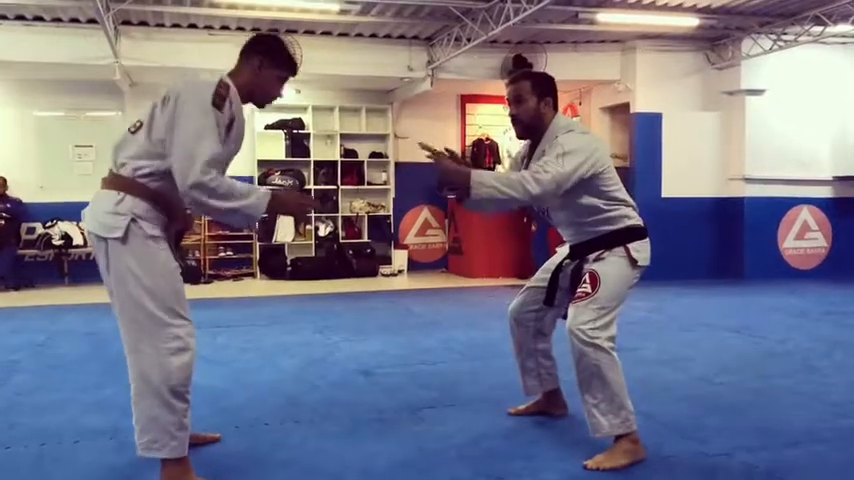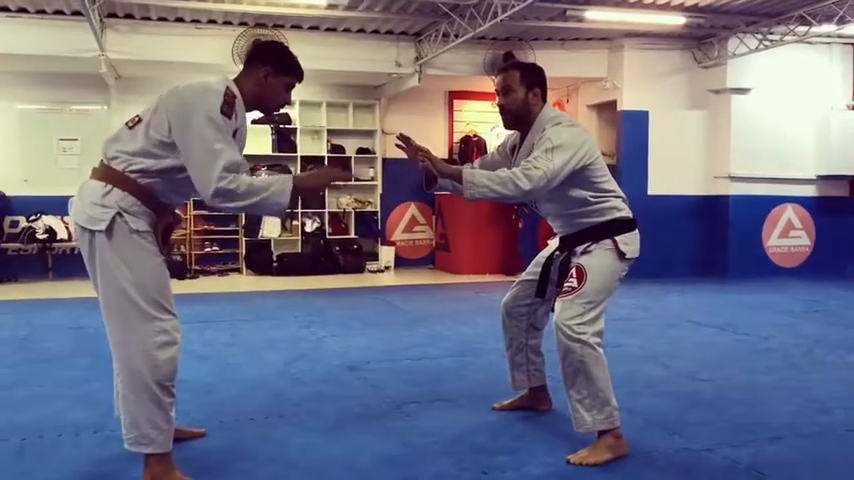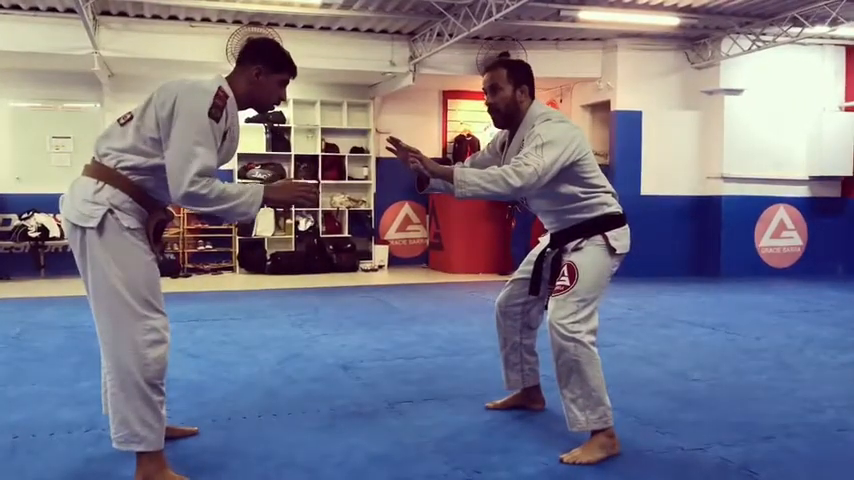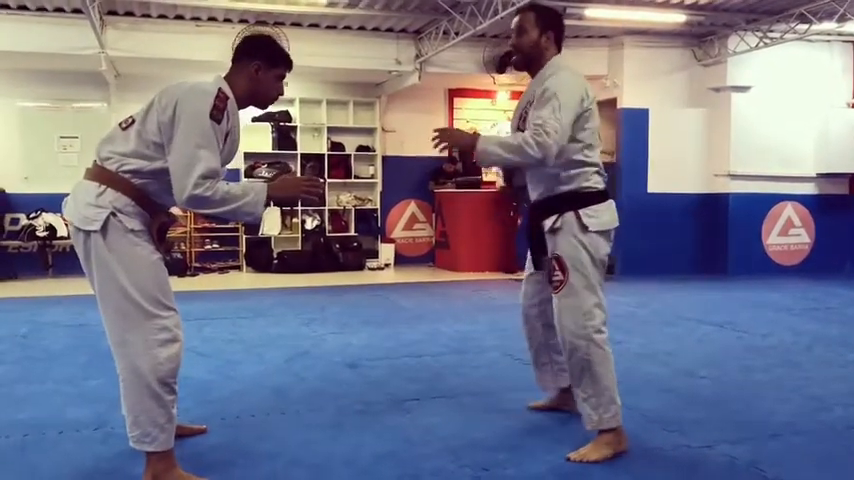
dt=1s
person 1, frame 1
left shoulder: (226, 108)
right shoulder: (208, 94)
left elbow: (204, 184)
right elbow: (198, 180)
left wrist: (269, 205)
right wrist: (271, 201)
left hip: (138, 218)
right hip: (126, 218)
left knee: (159, 336)
right knee: (166, 340)
left ankle: (168, 431)
person 1, frame 2
left shoulder: (224, 108)
right shoulder: (210, 101)
left elbow: (214, 186)
right elbow: (221, 187)
left wrist: (288, 190)
right wrist: (297, 184)
left hip: (125, 210)
right hip: (114, 211)
left knee: (142, 330)
right knee: (150, 335)
left ankle: (153, 424)
person 1, frame 3
left shoulder: (220, 108)
right shoulder: (203, 99)
left elbow: (186, 183)
right elbow: (192, 188)
left wrist: (263, 194)
right wrist: (267, 193)
left hip: (119, 208)
right hip: (105, 208)
left knee: (130, 329)
right knee: (140, 333)
left ankle: (143, 423)
person 1, frame 4
left shoulder: (215, 105)
right shoulder: (205, 100)
left elbow: (184, 183)
right elbow: (196, 190)
left wrist: (244, 197)
right wrist: (270, 191)
left hip: (119, 211)
right hip: (108, 212)
left knee: (147, 329)
right knee: (154, 335)
left ankle: (157, 422)
person 2, frame 1
left shoulder: (575, 143)
right shoulder: (532, 149)
left elbow: (531, 187)
right elbow: (502, 199)
left wrist: (465, 177)
right wrist: (460, 182)
left hip: (617, 248)
right hip: (579, 248)
left knee: (586, 330)
right knee: (525, 313)
left ankle: (628, 439)
right ankle: (550, 396)
person 2, frame 2
left shoulder: (563, 135)
right shoulder: (520, 139)
left elbow: (526, 182)
right elbow: (480, 172)
left wrist: (450, 172)
right wrist: (434, 169)
left hip: (606, 240)
right hip: (568, 240)
left knee: (573, 325)
right knee: (518, 307)
left ankle: (610, 435)
right ankle: (535, 392)
person 2, frame 3
left shoulder: (552, 130)
right shoulder: (509, 136)
left elbow: (518, 180)
right elbow: (471, 170)
left wrist: (440, 171)
right wrist: (425, 170)
left hip: (596, 236)
right hip: (560, 237)
left knee: (567, 324)
right knee: (512, 307)
left ankle: (603, 434)
right ankle: (528, 390)
person 2, frame 4
left shoulder: (561, 83)
right shoulder: (541, 86)
left elbow: (540, 146)
left wrist: (476, 143)
right wrist: (488, 148)
left hip: (578, 216)
right hip: (556, 216)
left knee: (579, 320)
right knee: (536, 307)
left ankle: (609, 431)
right ankle: (565, 392)
